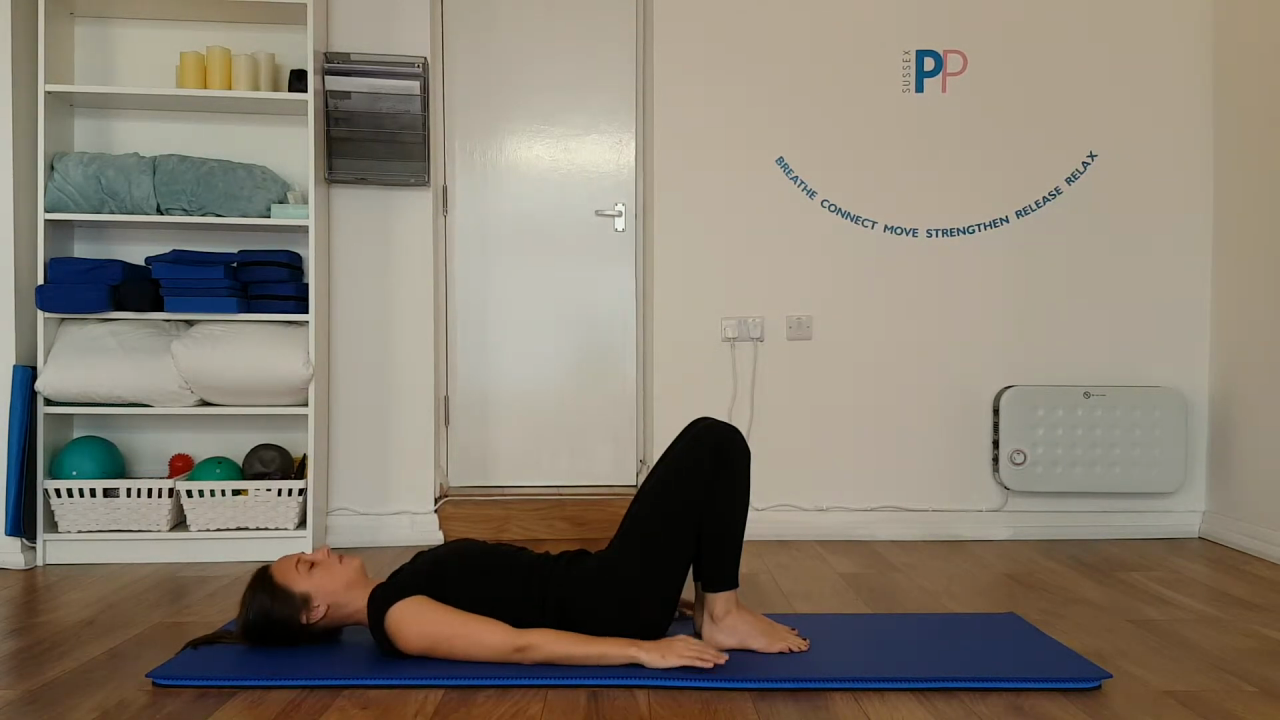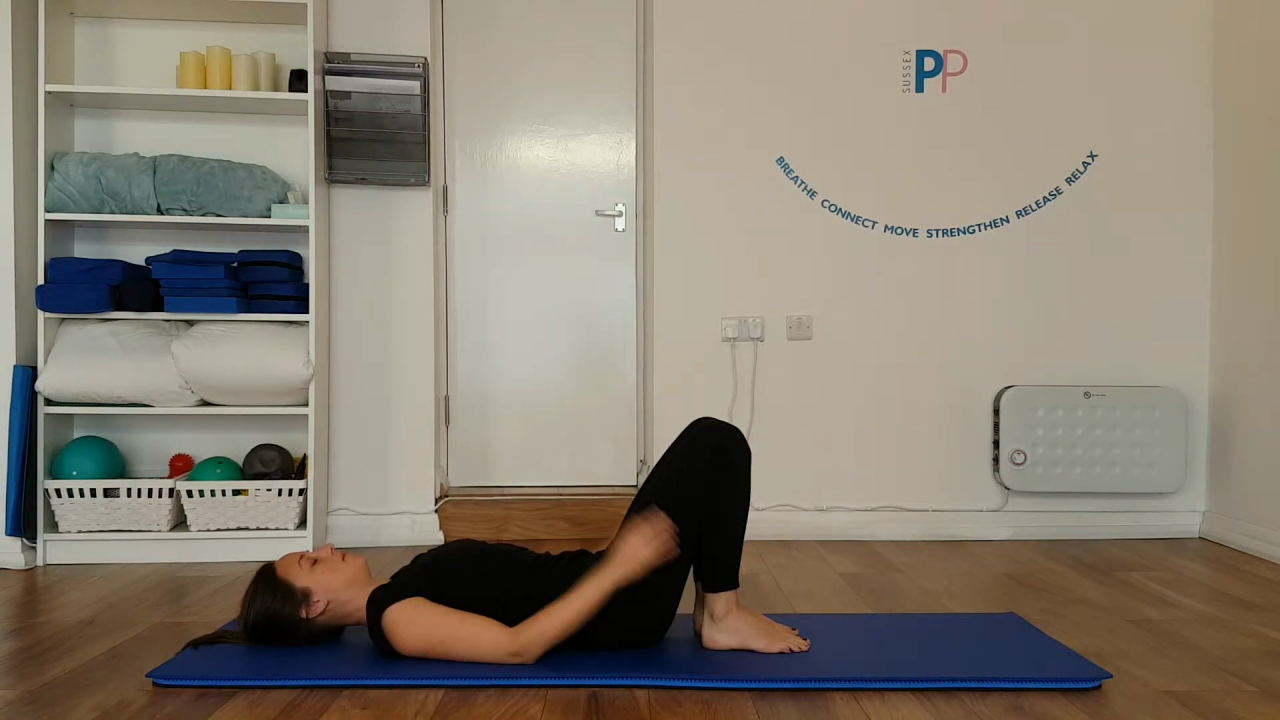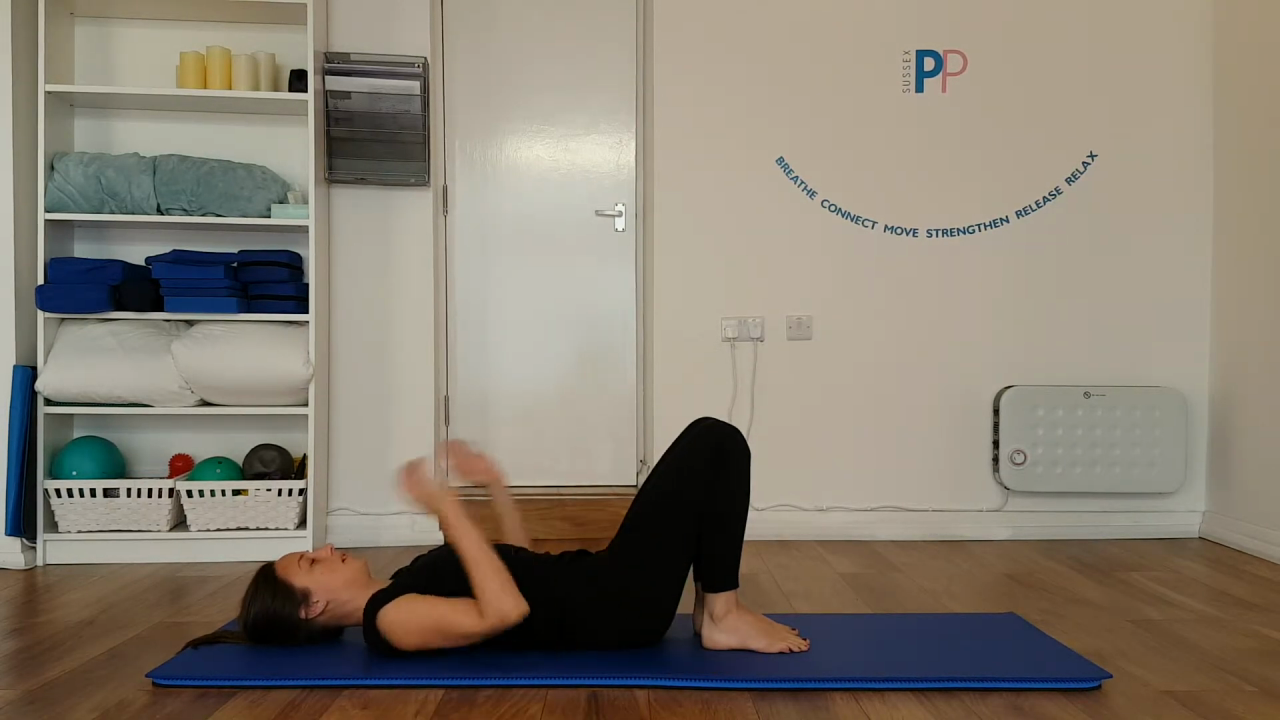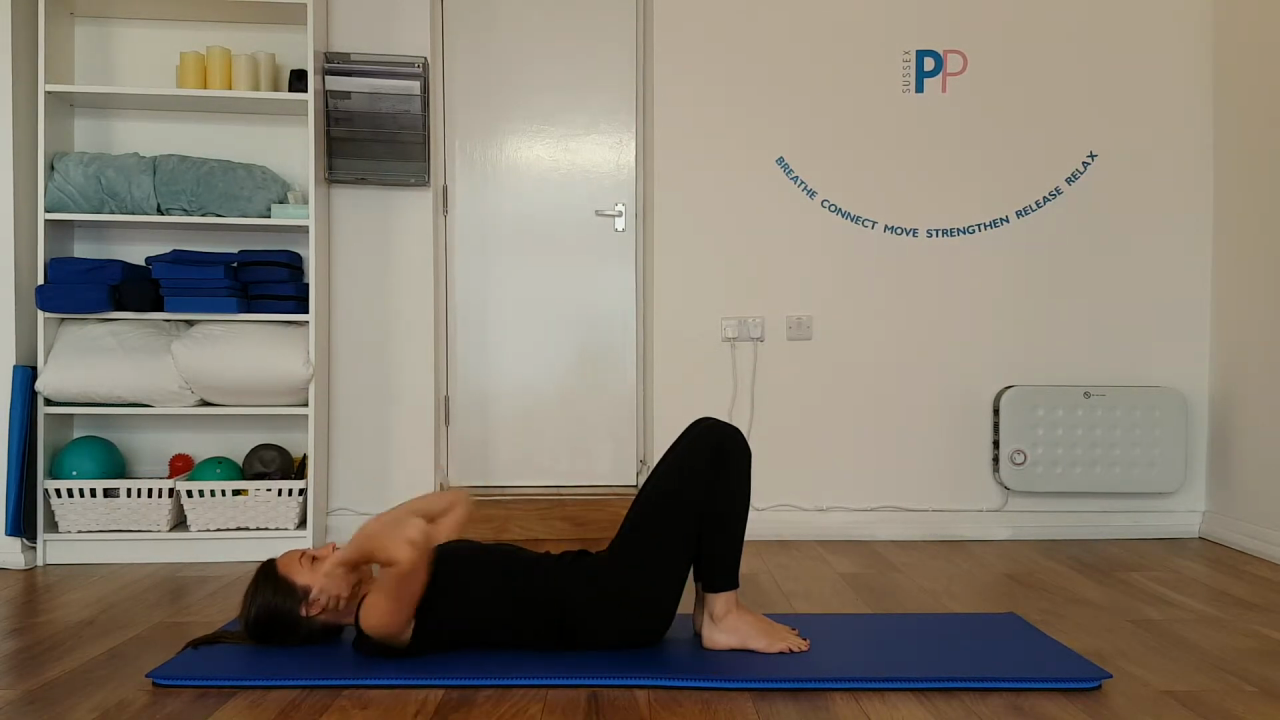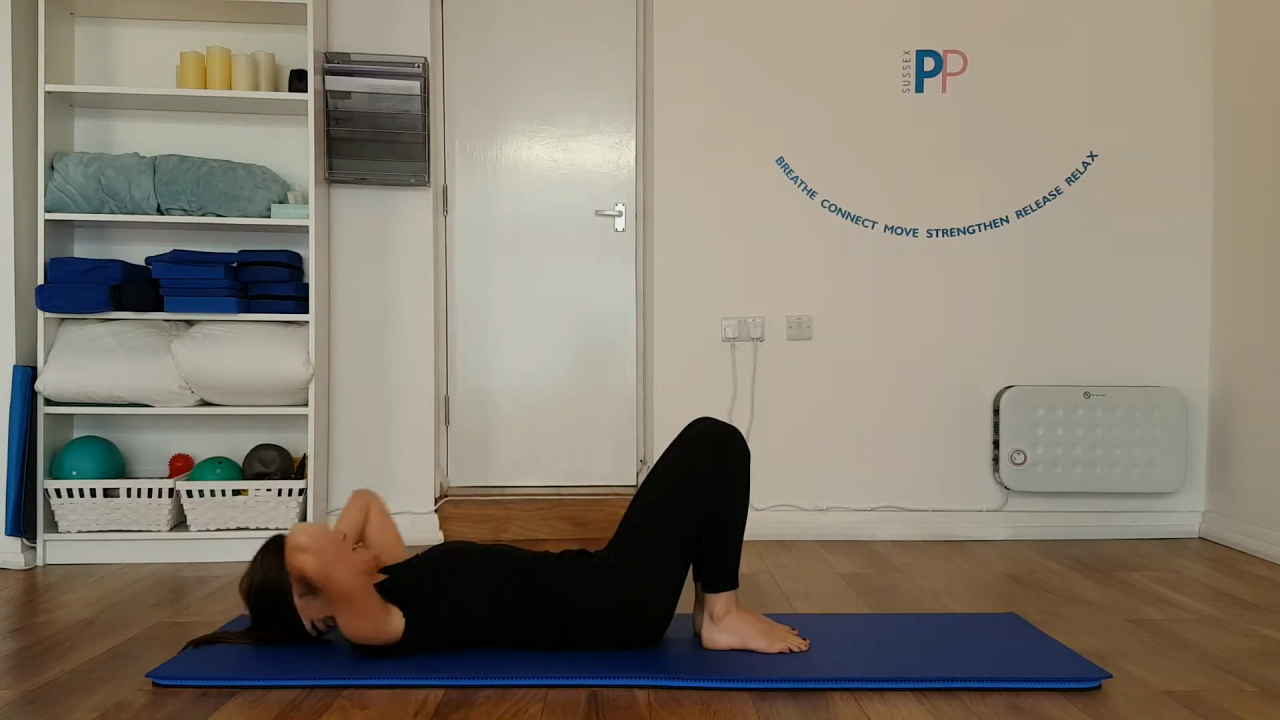
dt=0.2s
person 1, frame 1
left shoulder: (399, 593)
right shoulder: (398, 620)
right elbow: (521, 645)
left wrist: (664, 593)
right wrist: (642, 648)
left hip: (593, 585)
right hip: (610, 608)
left knee: (710, 441)
right knee: (714, 444)
left ankle: (715, 610)
right ankle: (723, 618)
person 1, frame 2
left shoulder: (398, 598)
right shoulder: (395, 623)
right elbow: (518, 644)
left wrist: (607, 568)
right wrist: (614, 571)
left hip: (599, 587)
right hip: (616, 607)
left knee: (713, 439)
right knee: (715, 444)
left ankle: (714, 612)
right ankle: (720, 618)
person 1, frame 3
left shoulder: (399, 599)
right shoulder: (393, 622)
right elbow: (507, 613)
left wrist: (494, 485)
right wrist: (449, 513)
left hip: (583, 589)
right hip: (611, 612)
left knee: (711, 439)
right knee: (714, 444)
left ankle: (715, 610)
right ankle: (723, 618)
person 1, frame 4
left shoulder: (403, 592)
right shoulder: (384, 621)
left elbow: (454, 505)
right elbow: (407, 544)
left wrist: (402, 516)
right wrist: (358, 548)
left hip: (591, 587)
right hip: (610, 611)
left knee: (713, 439)
right knee: (715, 443)
left ankle: (716, 610)
right ankle: (722, 618)
person 1, frame 5
left shoulder: (388, 587)
right shoulder: (371, 622)
left elbow: (366, 500)
right elbow: (326, 557)
left wrist: (332, 543)
right wrist: (320, 555)
left hip: (585, 586)
right hip: (606, 613)
left knee: (710, 439)
right knee: (713, 443)
left ankle: (714, 609)
right ankle: (722, 618)
